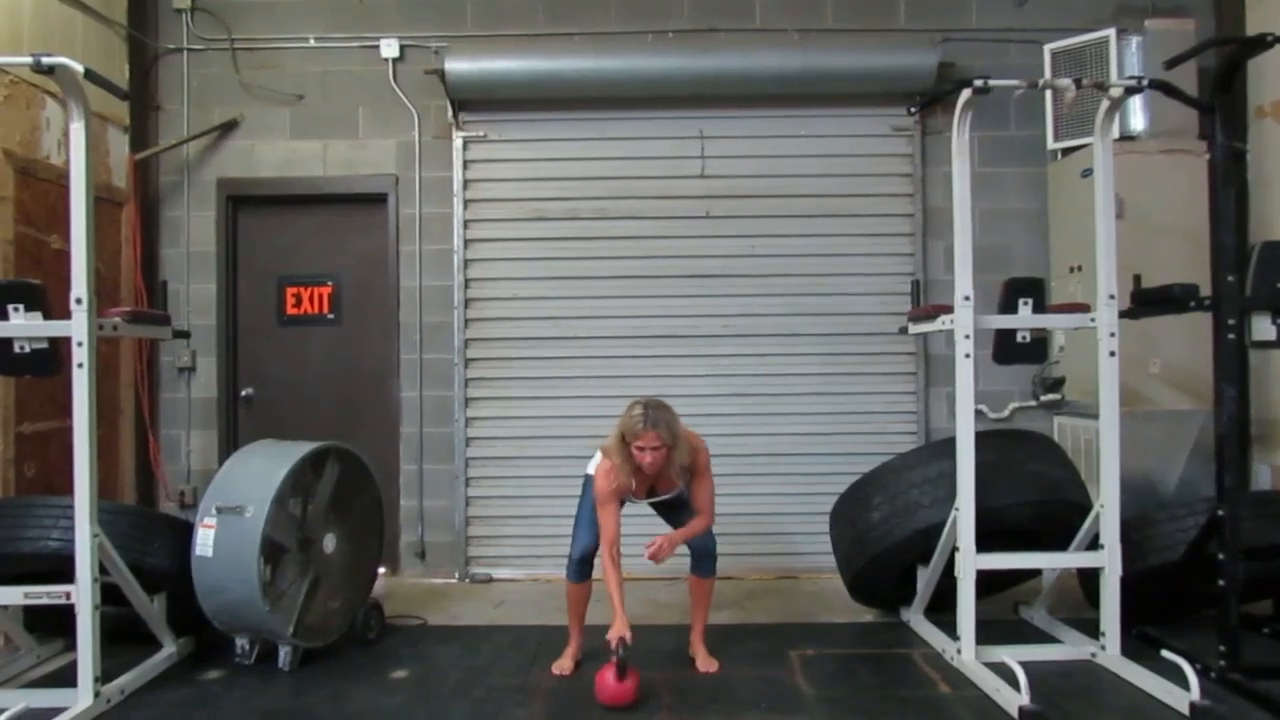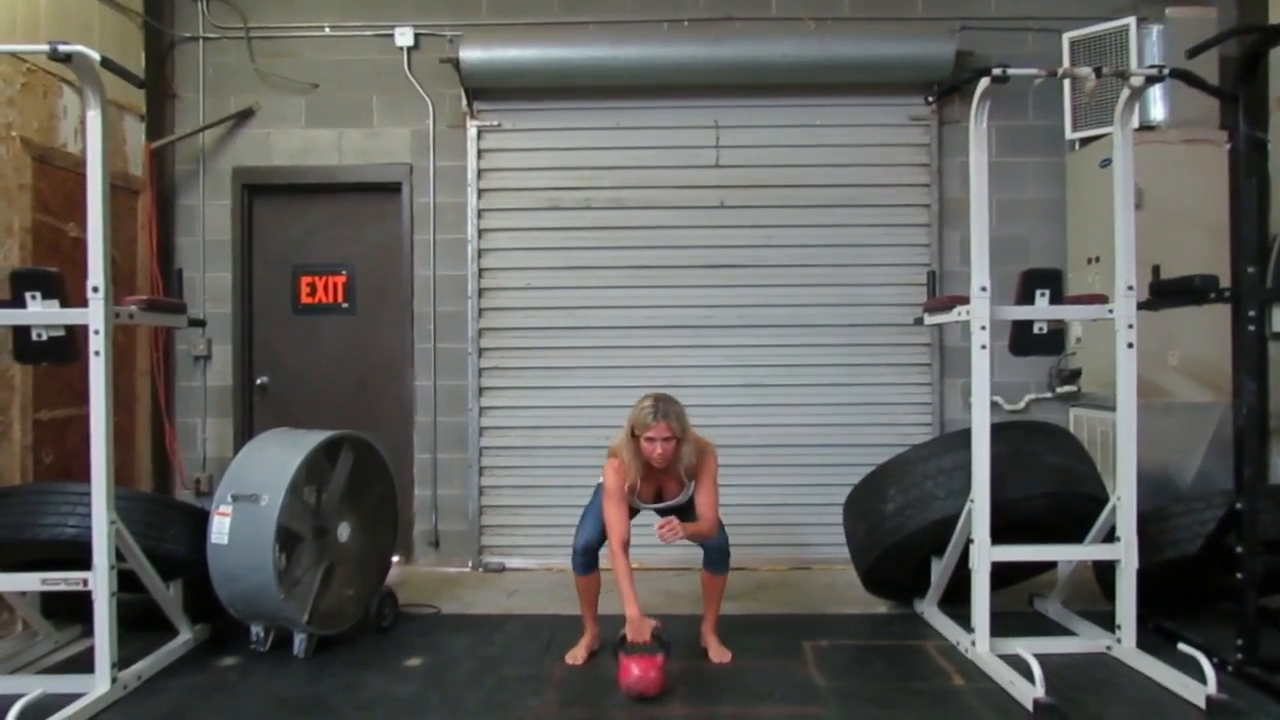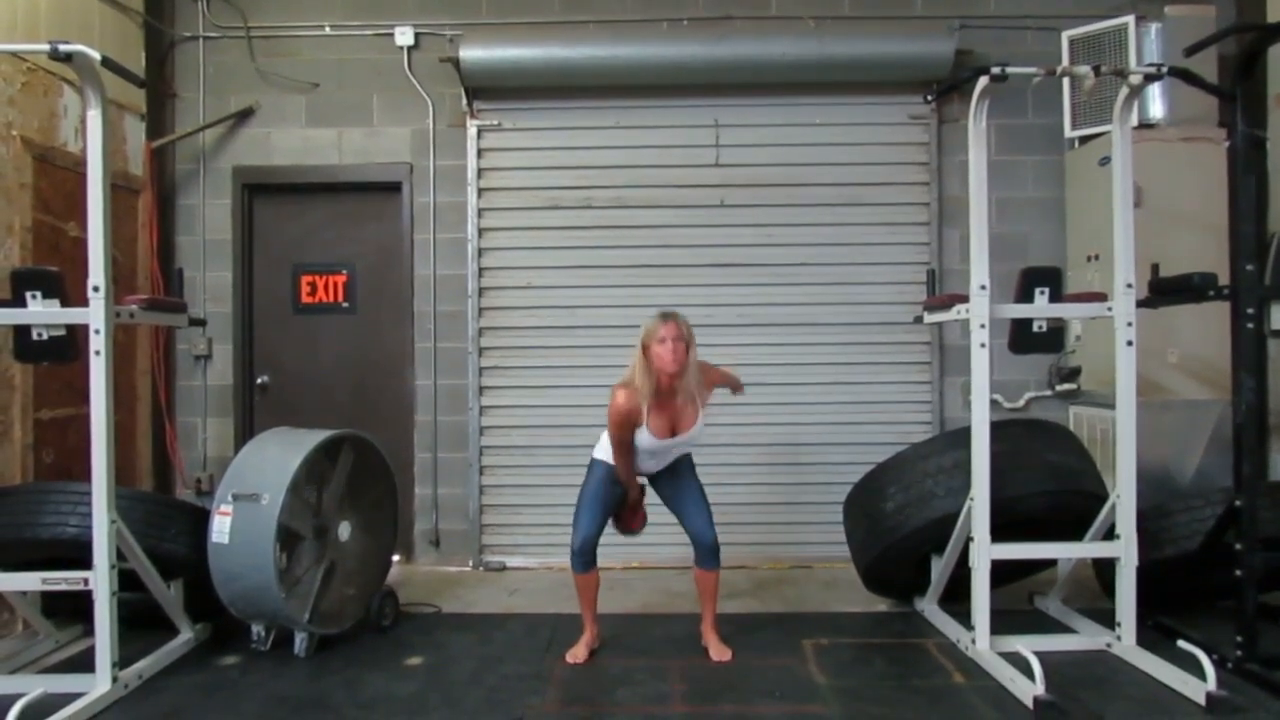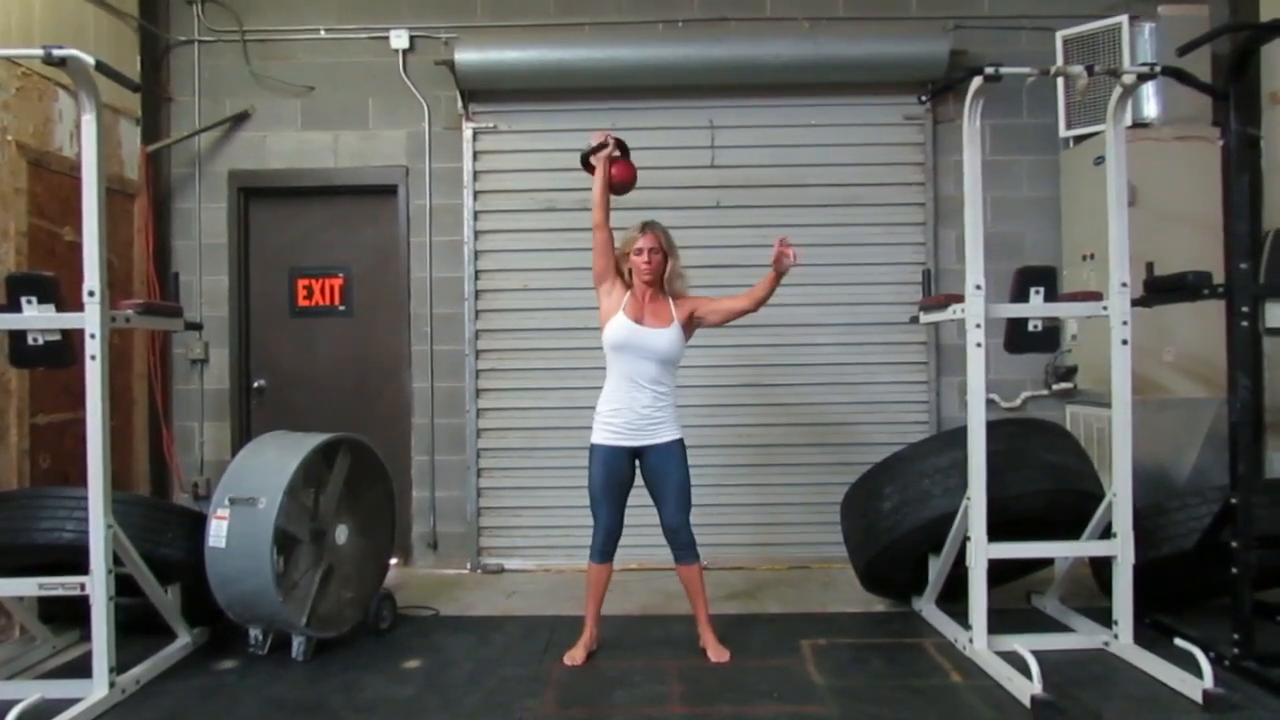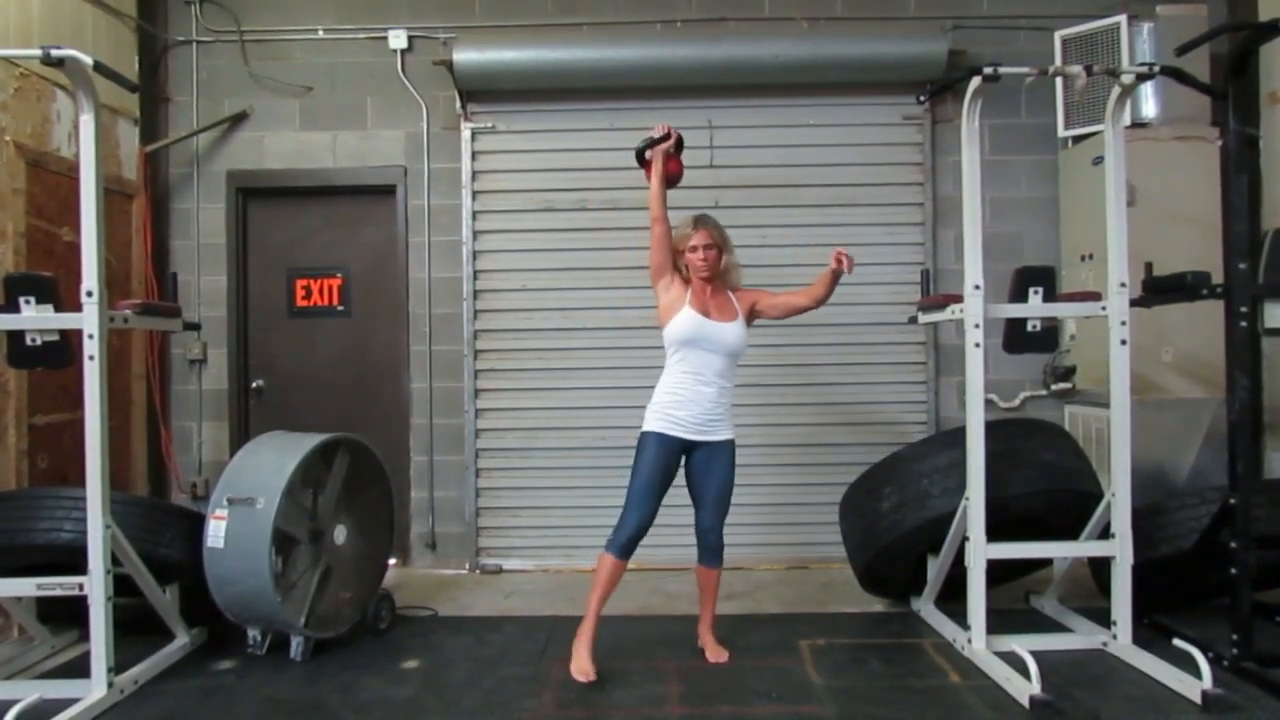
dt=1s
person 1, frame 1
left shoulder: (694, 452)
right shoulder: (609, 469)
left elbow: (705, 515)
right elbow: (609, 548)
left wrist: (674, 538)
right wrist: (619, 617)
left hip: (671, 489)
right hip: (616, 482)
left knee: (705, 549)
right knee: (581, 554)
left ankle: (697, 642)
right ankle: (573, 645)
person 1, frame 2
left shoulder: (702, 454)
right shoulder: (618, 466)
left elbow: (708, 523)
right elbow: (618, 546)
left wrist: (684, 529)
right wrist: (634, 615)
left hip: (678, 502)
right hip: (624, 496)
left knee: (718, 545)
right knee: (584, 546)
left ankle: (709, 632)
right ankle: (590, 634)
person 1, frame 3
left shoulder: (701, 378)
right shoulder: (626, 399)
left elbow: (725, 378)
right elbow: (622, 457)
left wrist: (736, 382)
right wrist: (631, 489)
left hip: (673, 463)
right hip: (614, 464)
left knee: (706, 540)
right knee: (583, 542)
left ankle: (709, 631)
right ankle: (590, 632)
person 1, frame 4
left shoulder: (685, 309)
right shoulder: (612, 295)
left elbow: (748, 303)
right elbow: (600, 227)
left wrist: (776, 272)
right wrist: (602, 167)
left hip: (663, 438)
right hip: (611, 436)
left knee: (679, 533)
right knee: (605, 536)
left ankle: (706, 631)
right ankle: (588, 634)
person 1, frame 5
left shoulder: (743, 302)
right shoulder: (671, 290)
left elbow: (808, 300)
right elbow: (657, 222)
left wrist: (833, 275)
right wrist: (658, 160)
left hip: (715, 437)
right hip: (664, 428)
left knee: (710, 533)
right knee: (631, 526)
left ankle: (706, 632)
right ankle: (586, 635)
